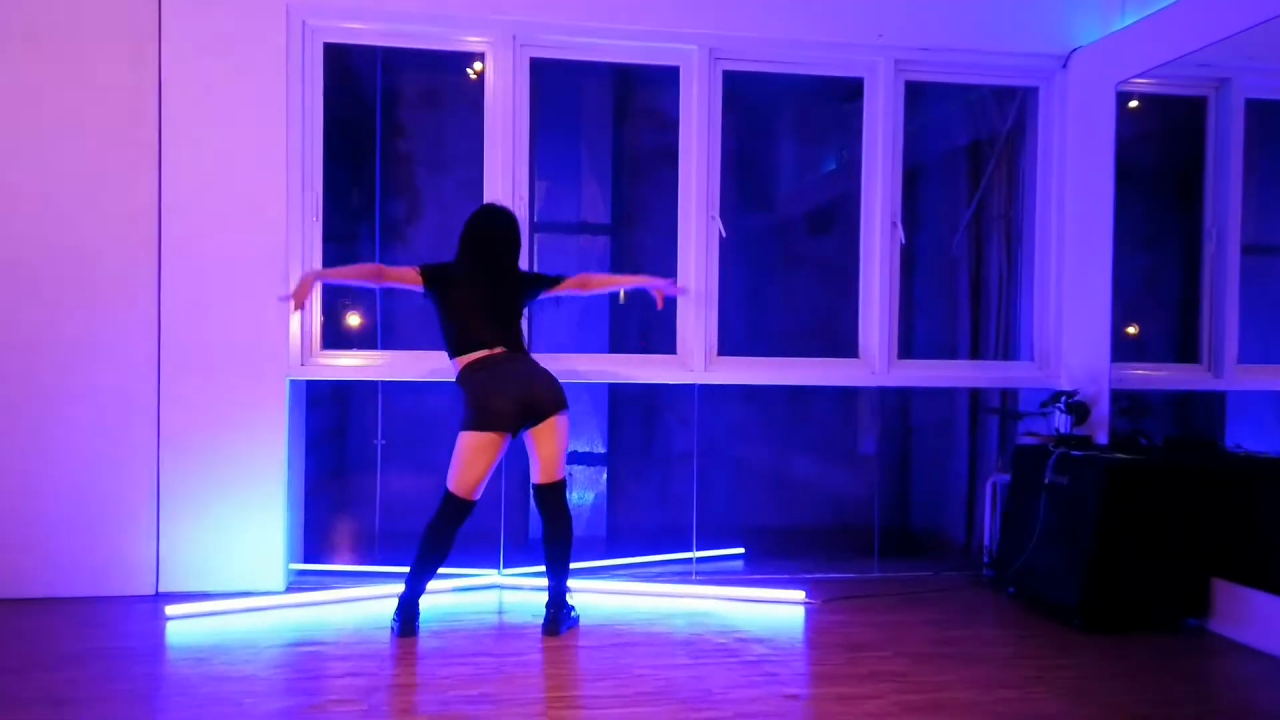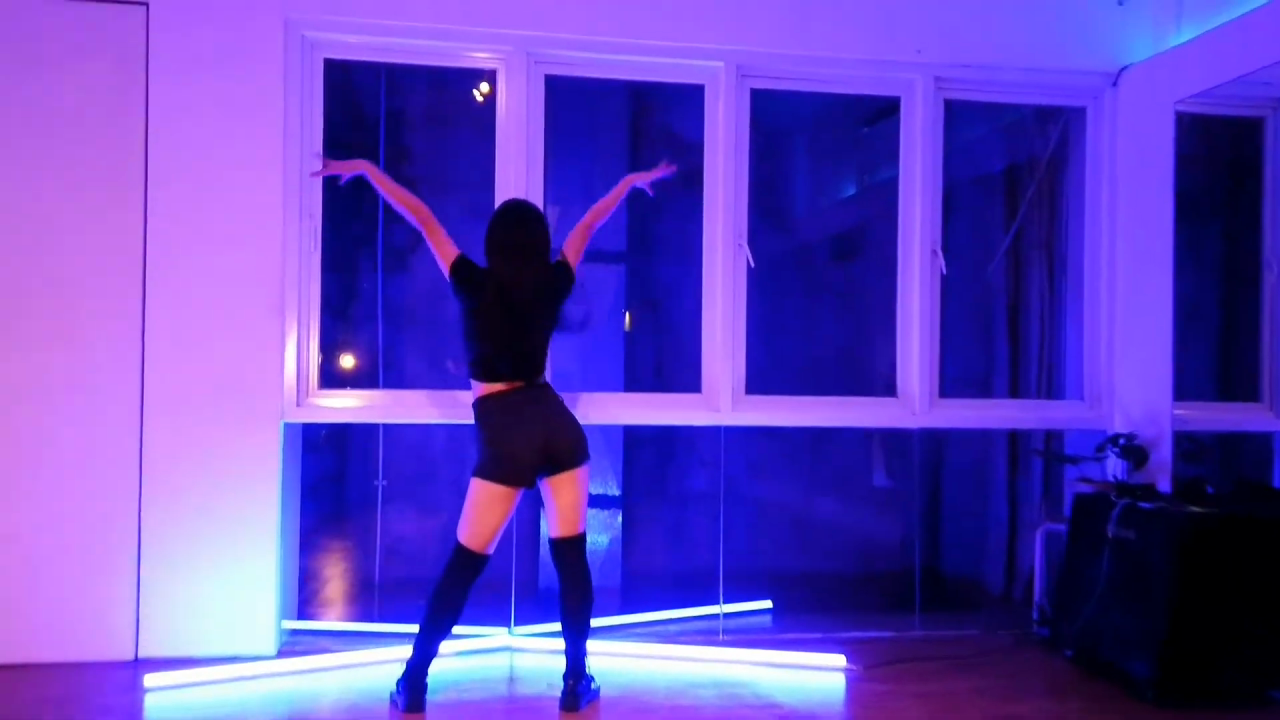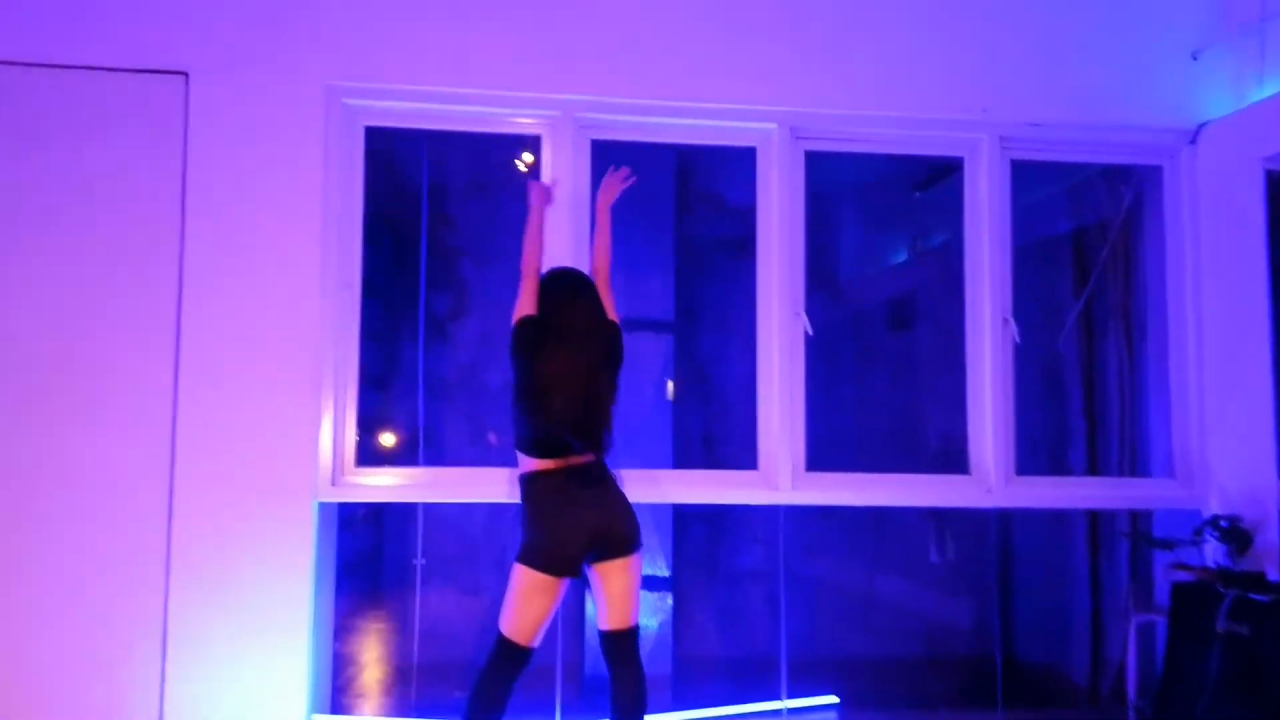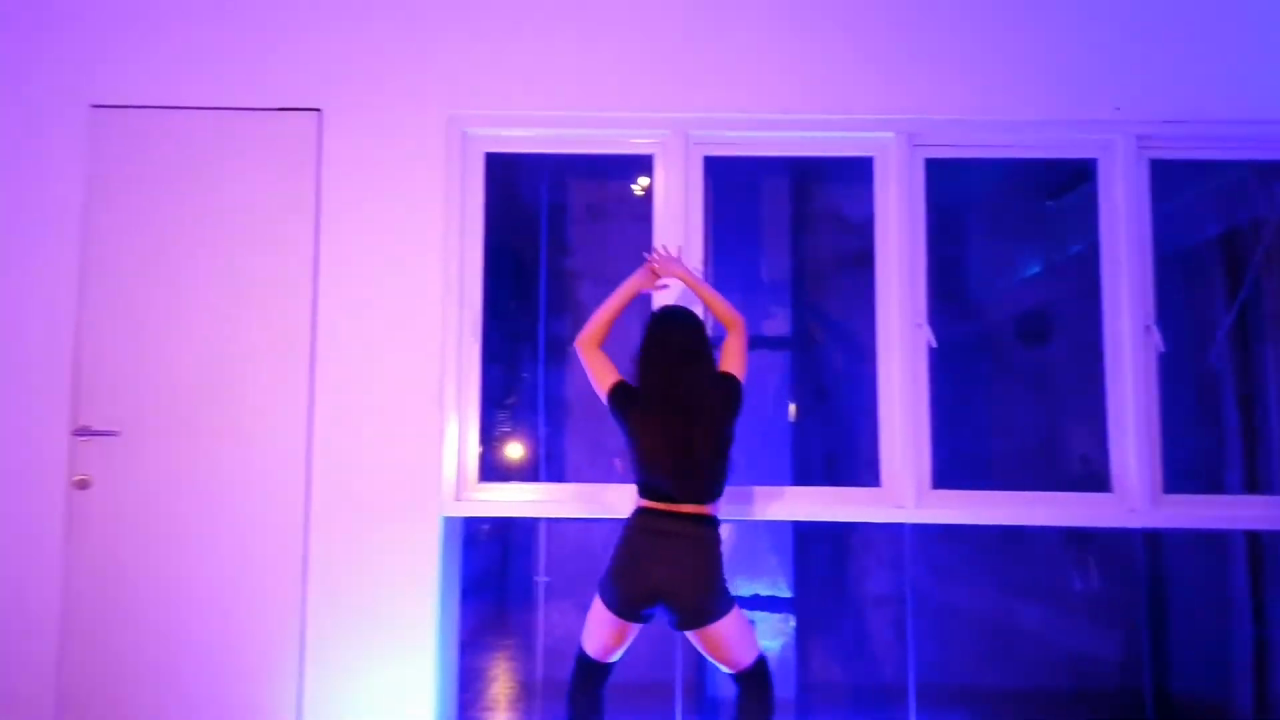
dt=0.4s
person 1, frame 1
left shoulder: (444, 278)
right shoulder: (519, 282)
left elbow: (380, 274)
right elbow: (582, 283)
left wrist: (316, 275)
right wrist: (643, 280)
left hip: (487, 393)
right hip: (540, 386)
left knee: (454, 508)
right knee: (552, 498)
left ankle: (409, 608)
right ankle: (558, 607)
person 1, frame 2
left shoulder: (475, 286)
right shoulder: (552, 286)
left elbow: (422, 219)
right elbow: (585, 228)
left wrist: (366, 168)
right wrist: (630, 182)
left hip: (505, 434)
right hip: (558, 425)
left knee: (465, 562)
right knee: (571, 555)
left ankle: (415, 679)
right ankle: (576, 679)
person 1, frame 3
left shoulder: (530, 354)
right shoulder: (607, 352)
left elbow: (530, 275)
right elbow: (602, 278)
left wrist: (537, 206)
left hip: (552, 517)
right hip: (609, 509)
left knee: (510, 653)
right knee: (622, 648)
person 1, frame 4
left shoulder: (634, 410)
right shoulder: (722, 405)
left elbow: (586, 343)
left hip: (636, 558)
right hip: (697, 564)
left knee: (590, 671)
right knee: (753, 677)
